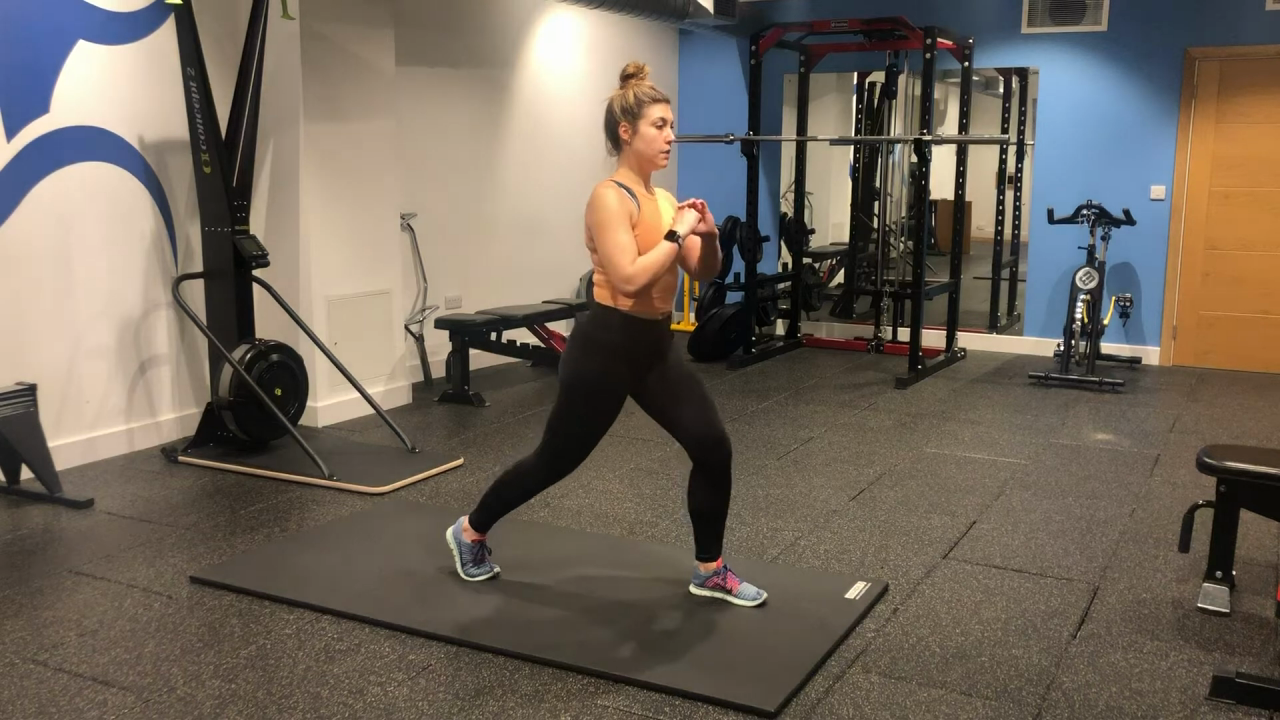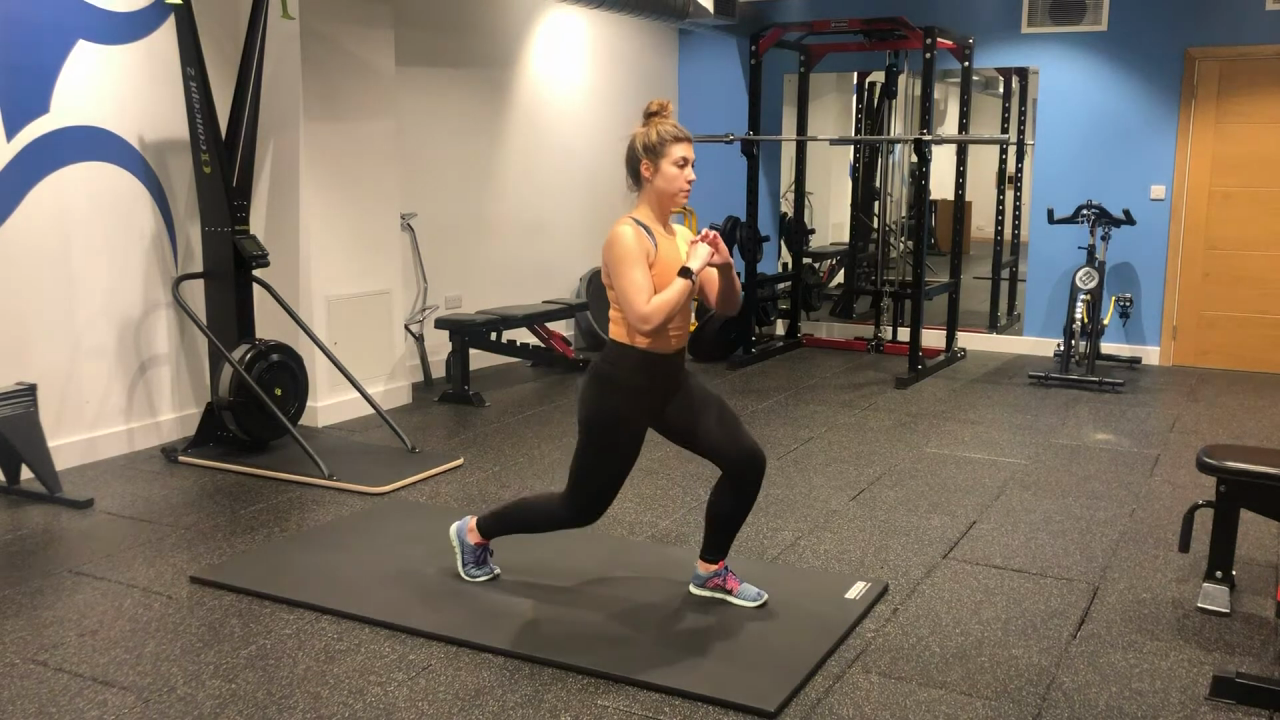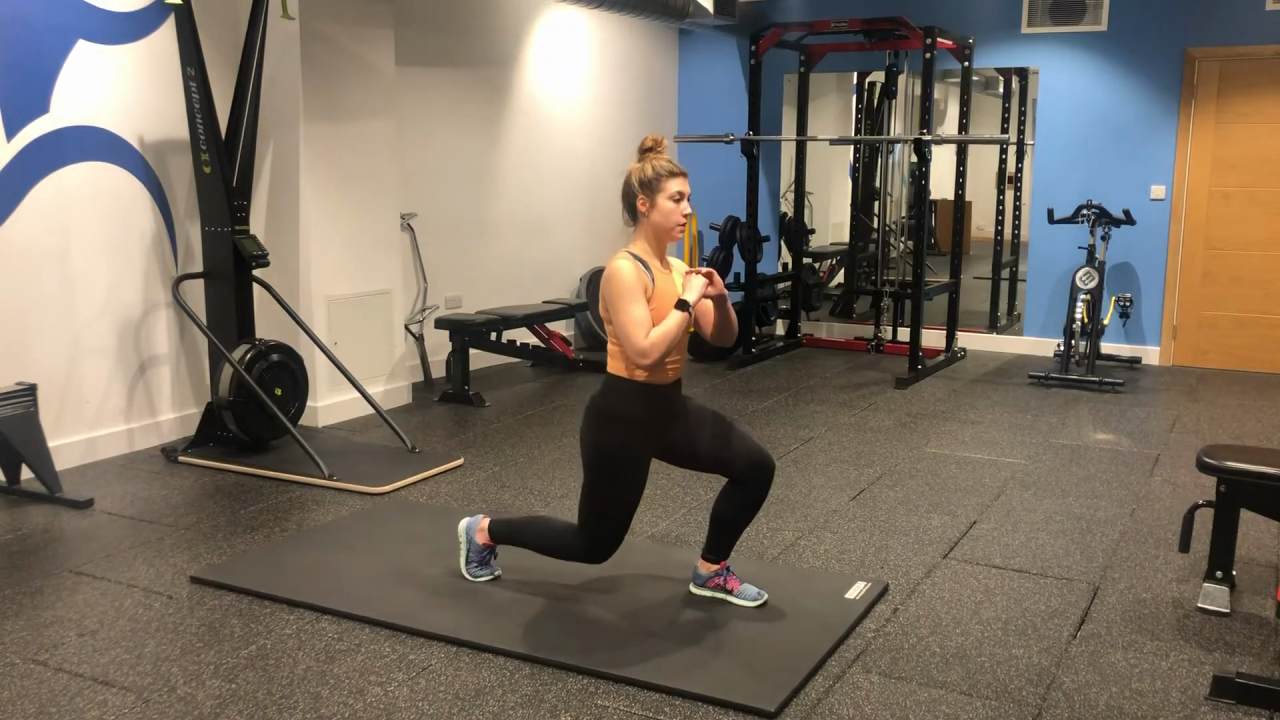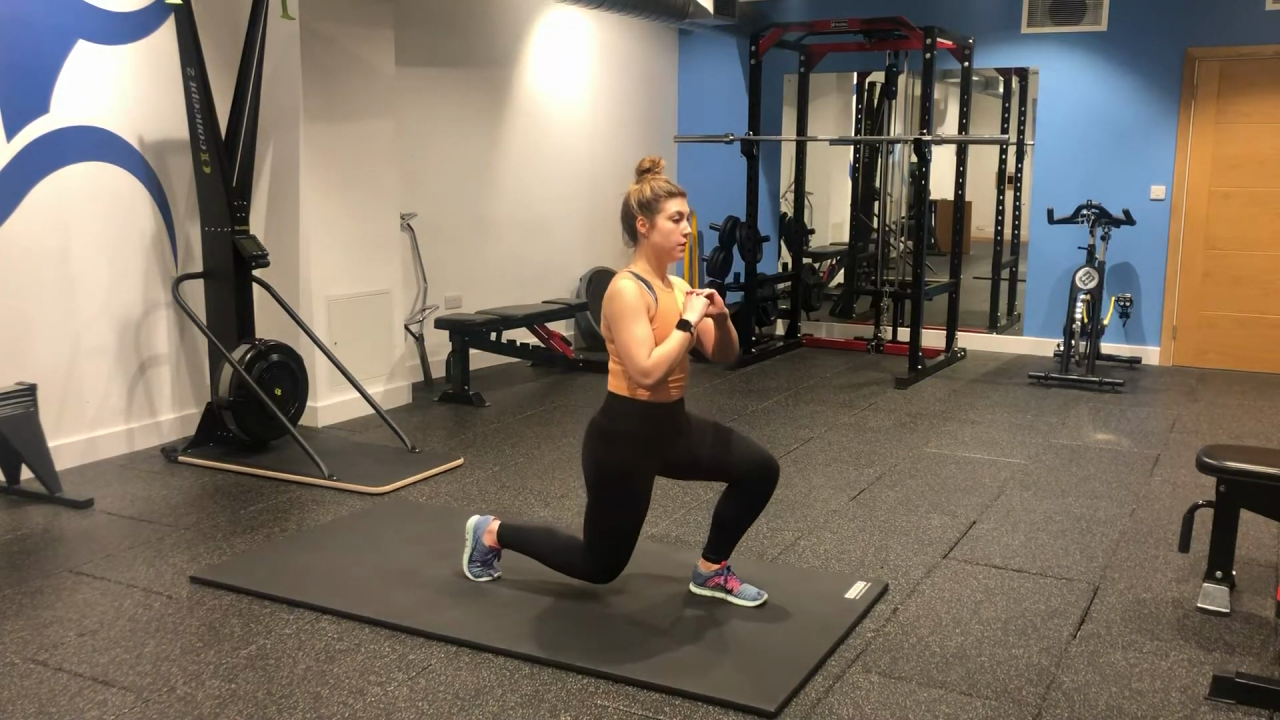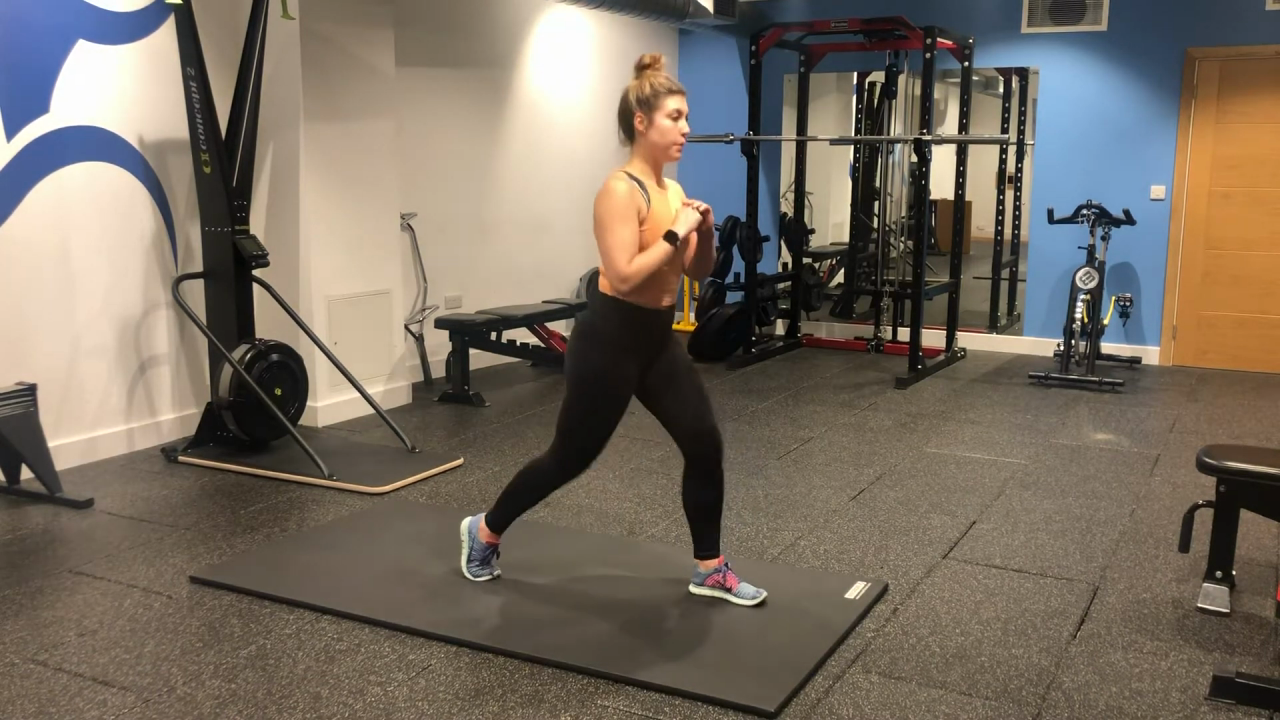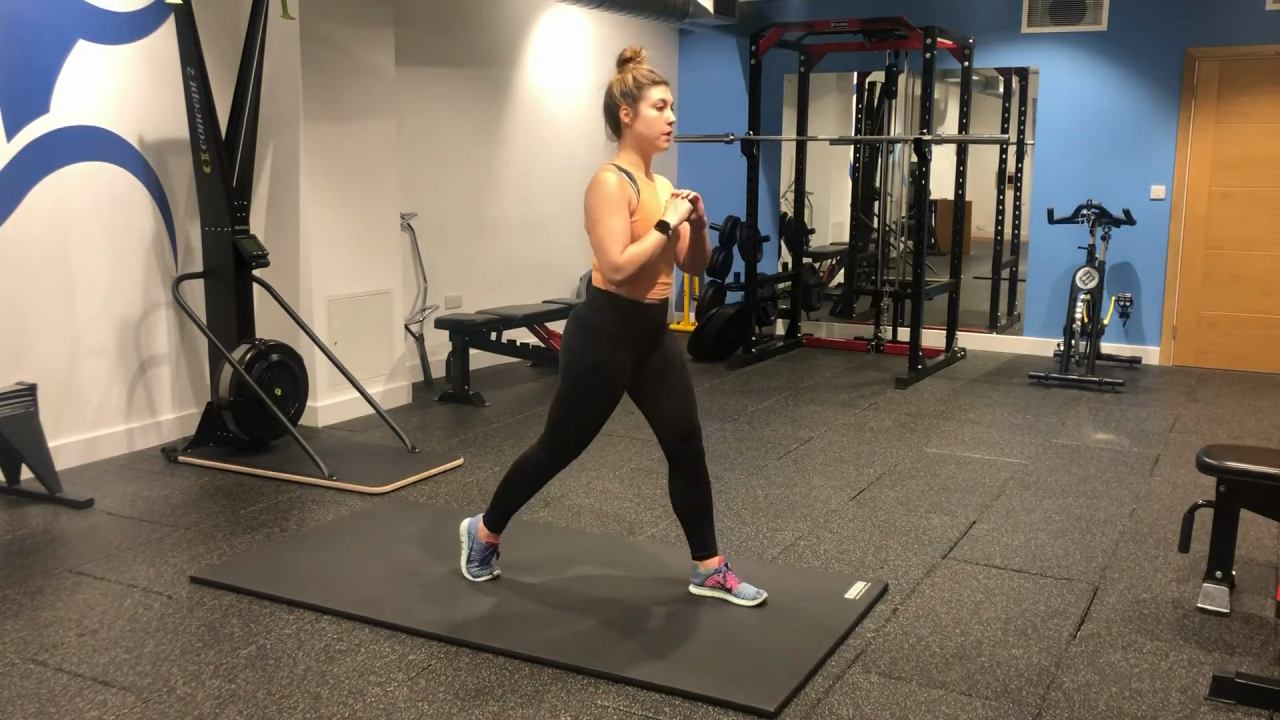
dt=0.7s
person 1, frame 1
left shoulder: (663, 199)
right shoulder: (609, 197)
left elbow: (705, 273)
right elbow: (630, 279)
left wrist: (707, 235)
right wrist: (677, 232)
left hip: (656, 346)
right hip: (606, 346)
left knee: (713, 448)
right knee: (556, 460)
left ankle: (710, 570)
right ankle: (470, 532)
person 1, frame 2
left shoulder: (681, 235)
right shoulder: (627, 236)
left elbow: (728, 307)
right elbow: (645, 318)
left wrist: (723, 266)
right wrist: (691, 269)
left hip: (671, 378)
right hip: (623, 381)
left knee: (747, 461)
right knee: (583, 505)
left ankle: (710, 572)
right ankle: (475, 532)
person 1, frame 3
left shoulder: (675, 267)
right shoulder: (624, 271)
left elbow: (723, 338)
right elbow: (644, 352)
left wrist: (718, 298)
right wrist: (687, 301)
left hip: (669, 406)
right hip: (621, 414)
left knee: (756, 466)
right knee: (595, 543)
left ankle: (711, 571)
right ankle: (483, 532)
person 1, frame 4
left shoulder: (677, 287)
right shoulder: (627, 290)
left elbow: (725, 356)
right elbow: (646, 373)
left wrist: (719, 317)
right wrist: (688, 321)
left hip: (671, 424)
right hip: (624, 433)
left knee: (760, 470)
right knee: (601, 565)
left ankle: (710, 571)
right ankle: (492, 533)
person 1, frame 5
left shoulder: (671, 189)
right shoulder: (620, 190)
left elbow: (698, 272)
right elbow: (624, 276)
left wrist: (705, 232)
right wrist: (676, 232)
left hip: (659, 340)
right hip: (610, 339)
left knee: (705, 445)
right knee: (569, 458)
left ankle: (709, 569)
right ankle: (484, 531)
person 1, frame 6
left shoulder: (662, 184)
right shoulder: (610, 182)
left elbow: (694, 266)
right elbow: (616, 267)
left wrist: (696, 222)
right wrist: (667, 223)
left hip: (653, 333)
right hip: (605, 333)
left knee: (687, 447)
right knee: (559, 448)
left ankle: (709, 569)
right ankle: (484, 531)
